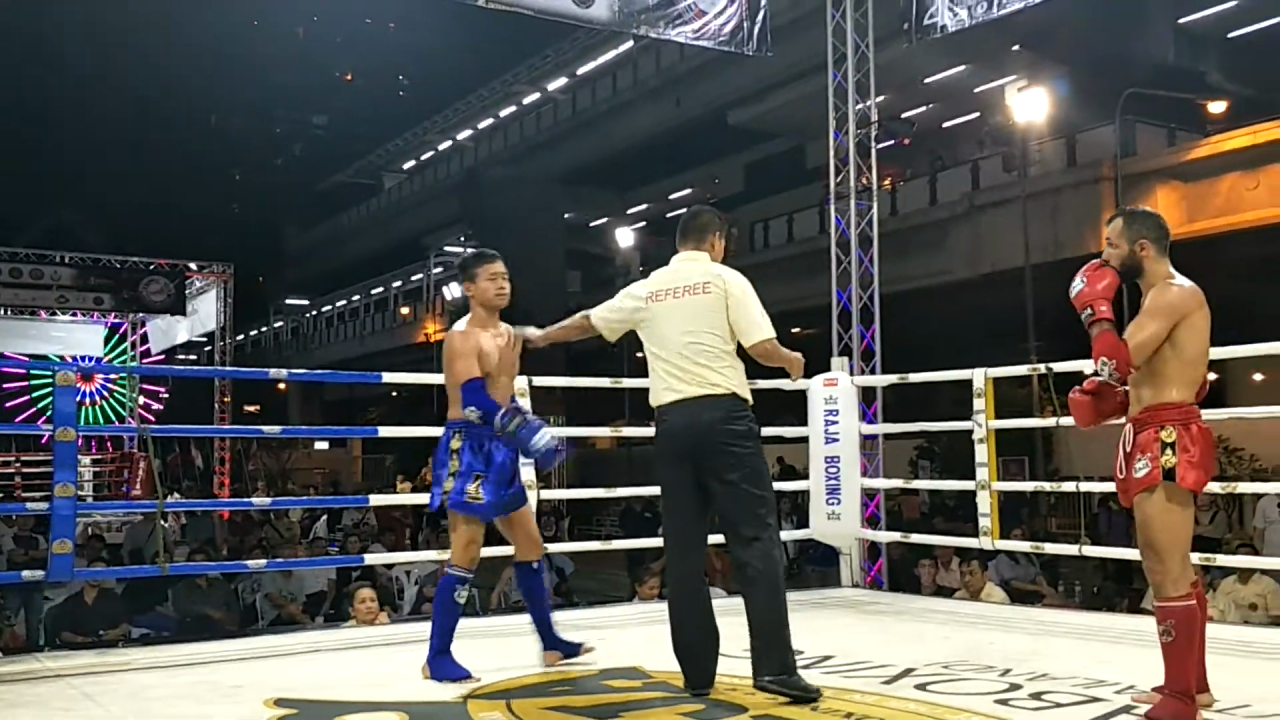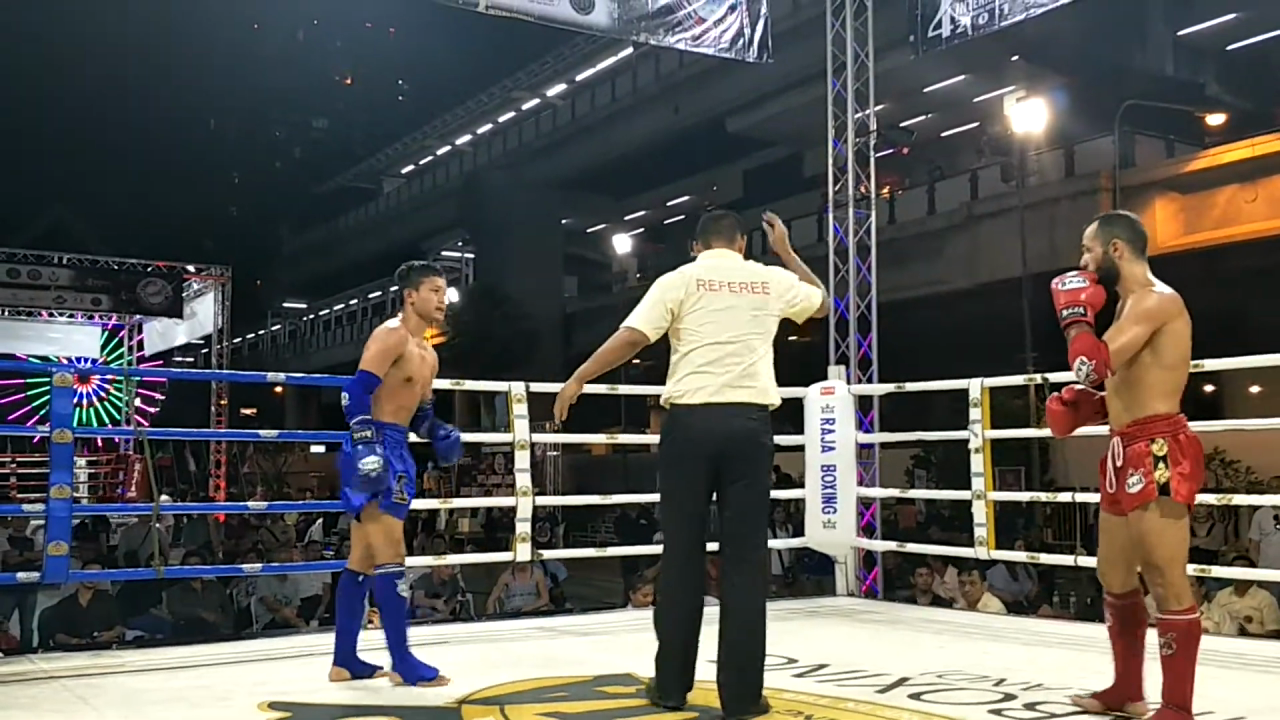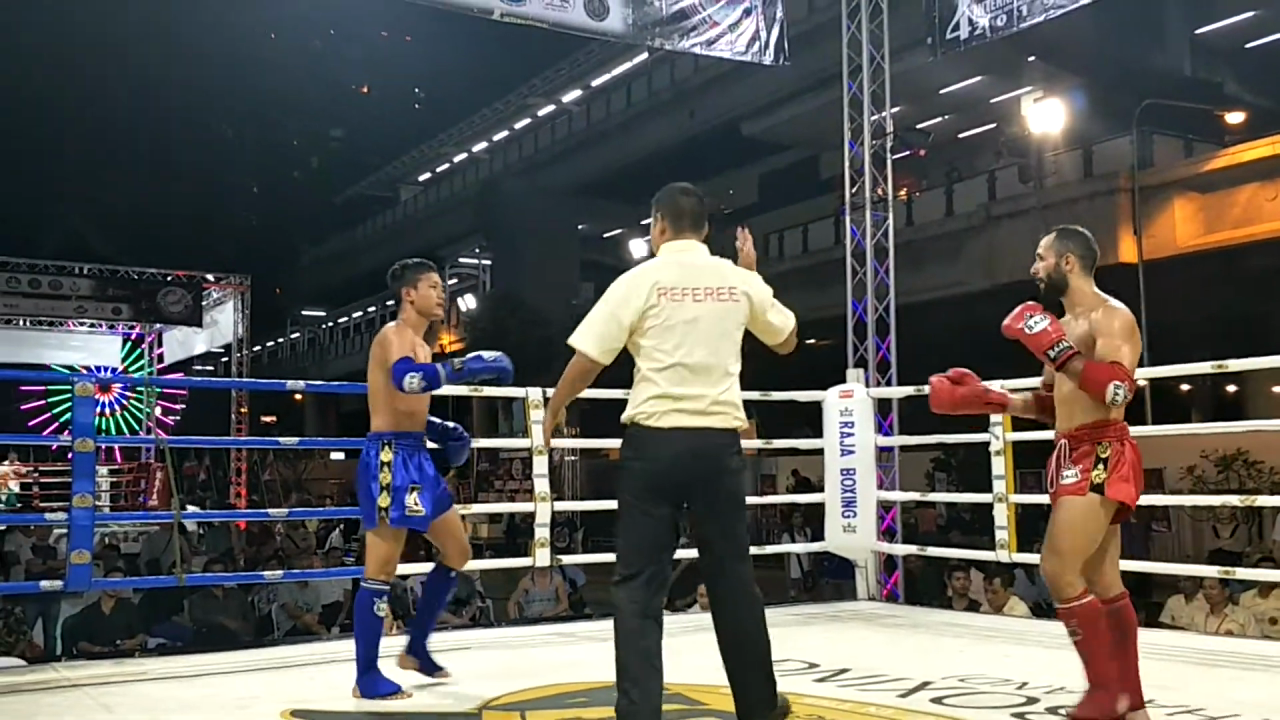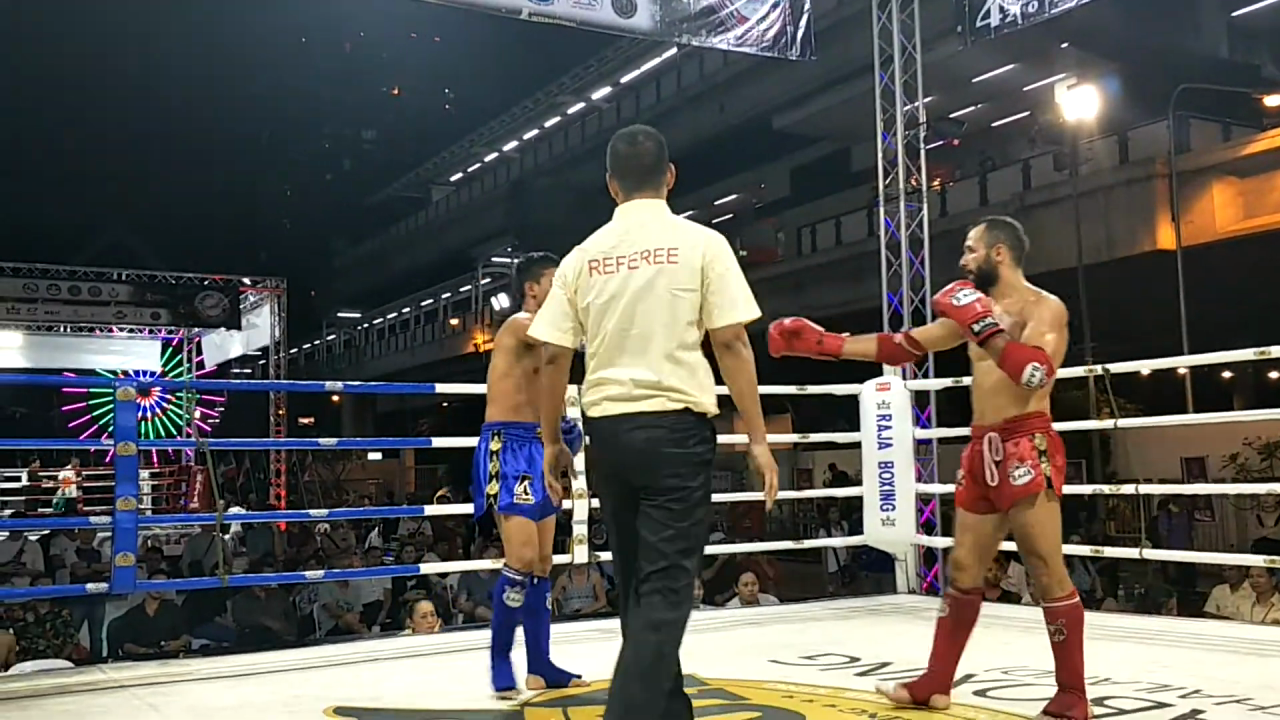
dt=0.7s
person 1, frame 1
left shoulder: (646, 289)
right shoulder: (725, 280)
left elbow: (589, 321)
right elbow: (763, 348)
left wrist: (542, 336)
right wrist: (793, 361)
left hip: (673, 422)
right hip: (724, 414)
left knee: (683, 550)
right knee: (756, 538)
left ankle: (698, 672)
right ankle: (775, 665)
person 1, frame 2
left shoulder: (679, 279)
right shoulder: (770, 279)
left elbow: (631, 337)
right elbow: (819, 300)
left wrist: (577, 379)
right wrist: (788, 253)
left hip: (690, 421)
right hip: (749, 421)
left knee: (682, 552)
right knee: (744, 559)
person 1, frame 3
left shoulder: (639, 281)
right shoulder: (738, 279)
left elbow: (585, 361)
right elbow: (784, 338)
left wrist: (553, 412)
left hip: (653, 443)
right hip: (717, 443)
left knee: (638, 583)
right knee: (733, 577)
person 1, frame 4
left shoulder: (582, 257)
right shoulder: (702, 243)
left elbow: (554, 357)
right elbow: (731, 343)
left wrist: (551, 441)
right wrist: (757, 436)
left hip: (608, 432)
right hip: (676, 430)
left knee: (637, 584)
right knee: (663, 588)
person 2, frame 1
left shoulder: (1172, 293)
right shoulder: (1163, 296)
left elbow: (1116, 363)
left wrist: (1093, 307)
right wrist: (1121, 401)
left hip: (1167, 442)
right hip: (1153, 441)
left knee: (1166, 572)
right knee: (1170, 570)
person 2, frame 2
left shoulder: (1153, 299)
right shoulder: (1134, 303)
left elbow: (1091, 366)
left wrist: (1073, 311)
right wrist: (1094, 407)
left hip: (1156, 454)
right hip: (1127, 456)
left knee: (1166, 584)
right knee: (1114, 576)
person 2, frame 3
left shoulder: (1110, 315)
right shoulder: (1063, 323)
left elbow: (1118, 389)
right elbow: (1047, 405)
left wrist: (1057, 345)
right wrist: (981, 396)
left hip: (1103, 457)
right hip: (1073, 458)
left knee: (1060, 568)
right knee: (1101, 581)
person 2, frame 4
left shoulder: (1044, 307)
right shoulder: (974, 311)
left elbow: (1036, 375)
right elbow: (901, 346)
left wrist: (984, 325)
right wrist: (826, 344)
left hip: (1028, 450)
right hip: (983, 452)
left knee: (1047, 573)
right knee: (964, 571)
person 3, frame 1
left shoulder: (509, 335)
right shoulder: (463, 336)
right elbow: (475, 401)
left wrist: (527, 432)
right wrist: (525, 433)
left hip: (499, 450)
right hip: (467, 449)
left knee: (530, 548)
right knee: (464, 557)
left ankle: (550, 642)
right ankle: (438, 657)
person 3, frame 2
left shoulder: (428, 355)
right shoulder: (391, 335)
right elbow: (356, 391)
left wrist: (441, 434)
right wrist: (364, 449)
left hip: (394, 450)
right hip: (377, 449)
left knee: (362, 561)
right knee: (390, 556)
left ankle: (345, 659)
right ankle: (402, 660)
person 3, frame 3
left shoulder: (419, 344)
right shoulder: (394, 335)
right elbow: (406, 379)
left wrist: (440, 429)
right wrist: (467, 365)
left hip: (418, 459)
right hip: (389, 459)
left knee: (458, 553)
right knee: (380, 570)
left ankle: (416, 648)
right ankle: (366, 673)
person 3, frame 4
left shoulder: (543, 336)
right shoulder: (520, 325)
left wrist: (560, 426)
left hip: (535, 450)
right hip: (505, 449)
left knee: (542, 564)
right knee: (522, 558)
left ankle: (540, 666)
right ankle: (499, 658)
